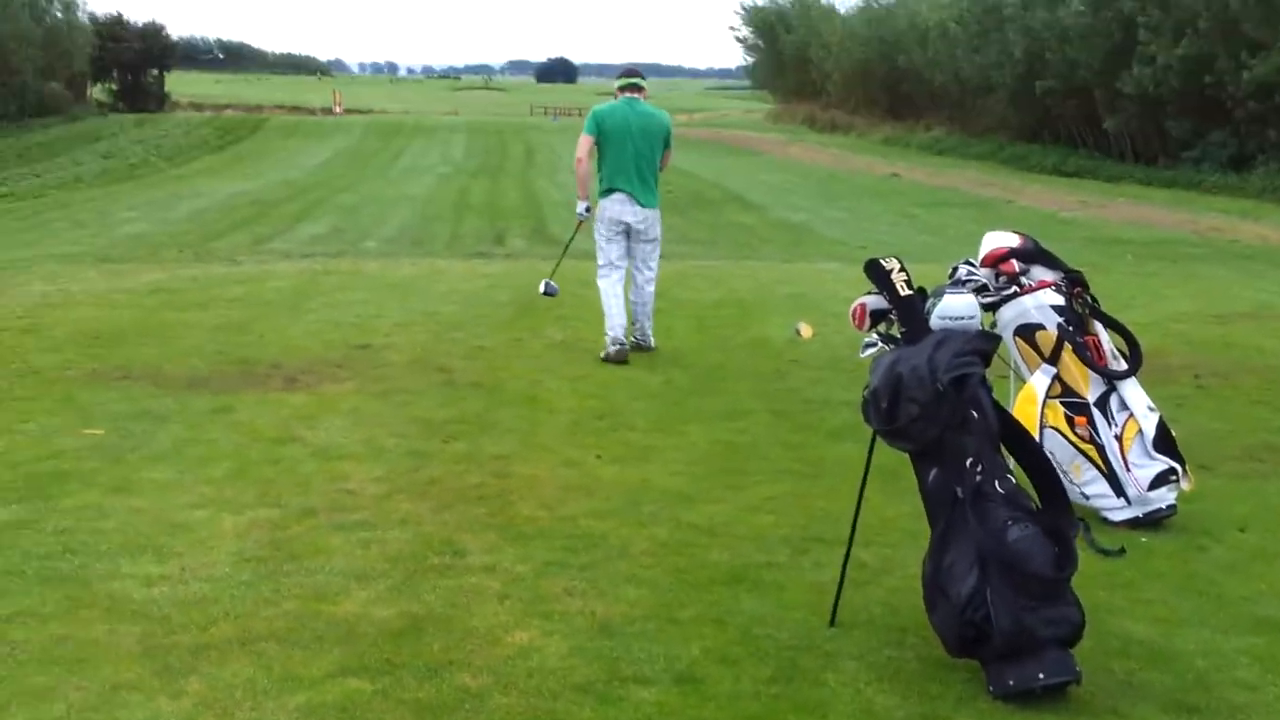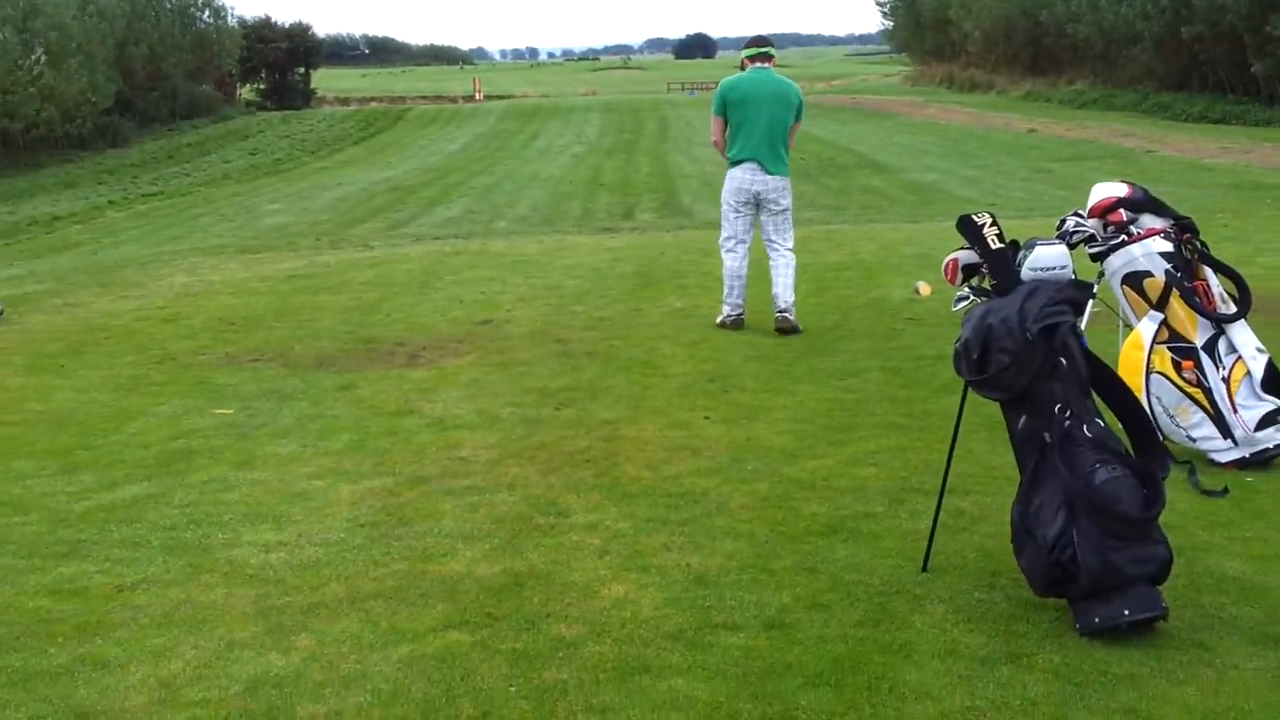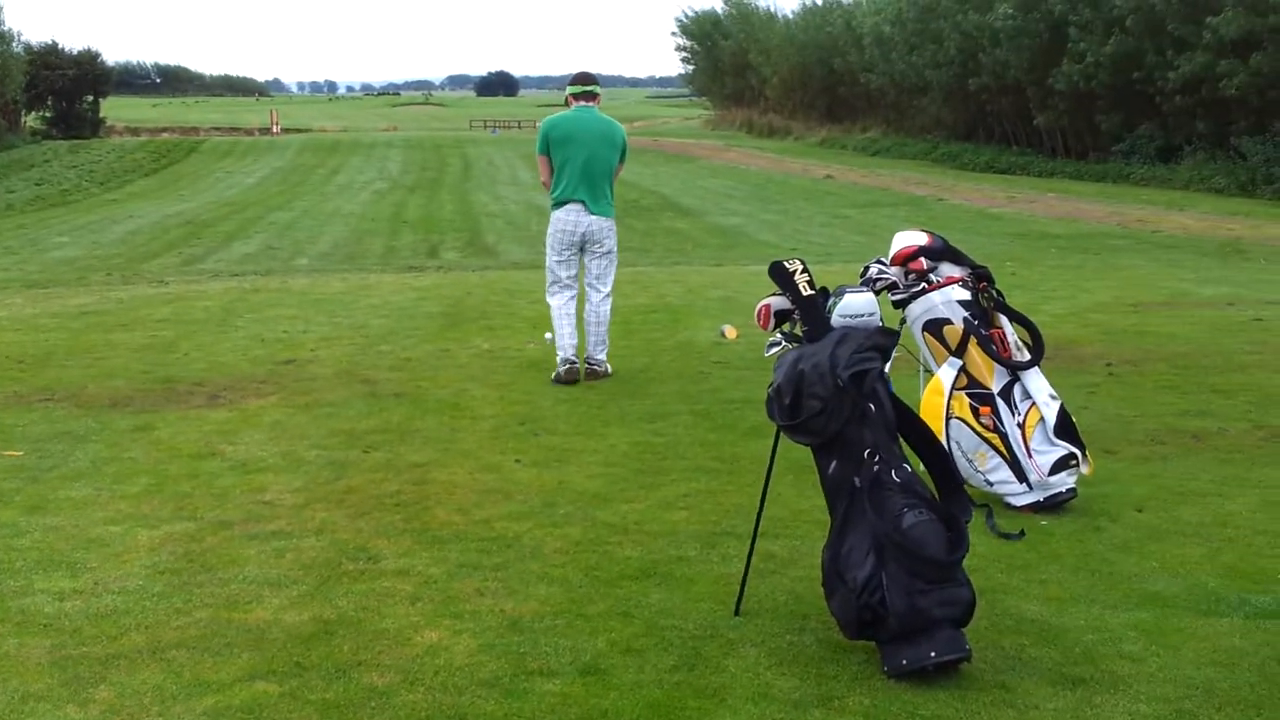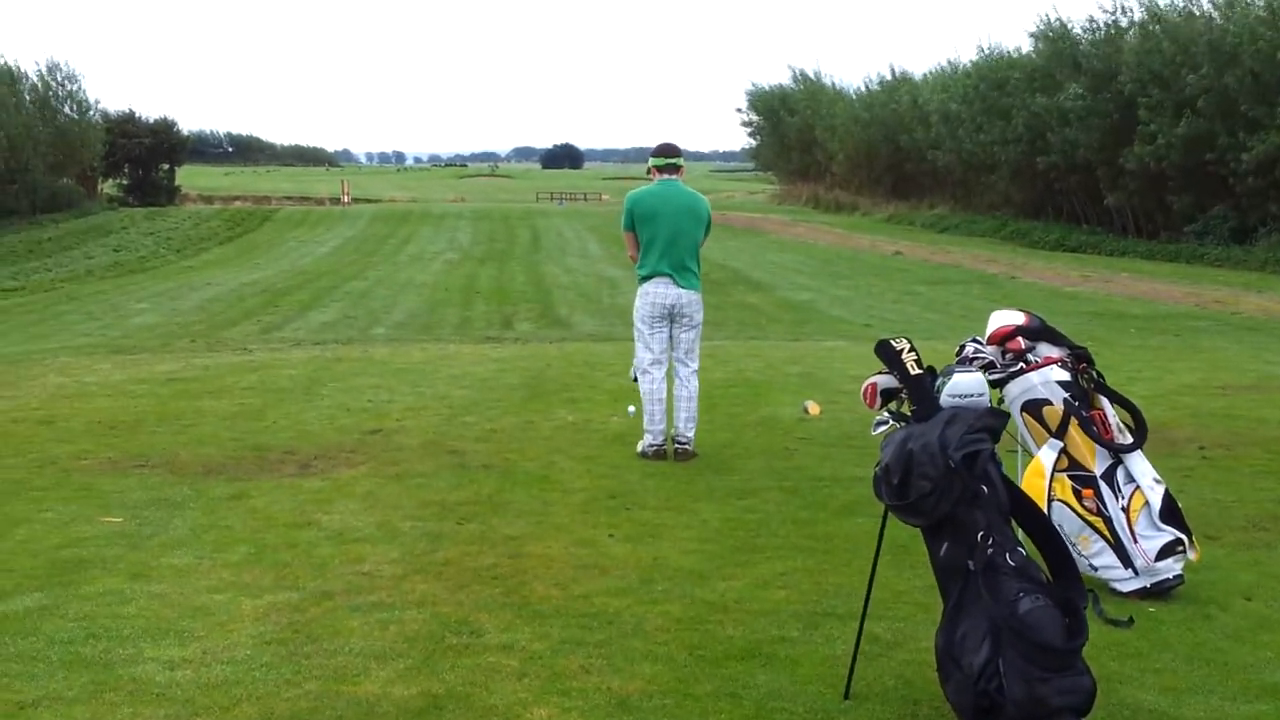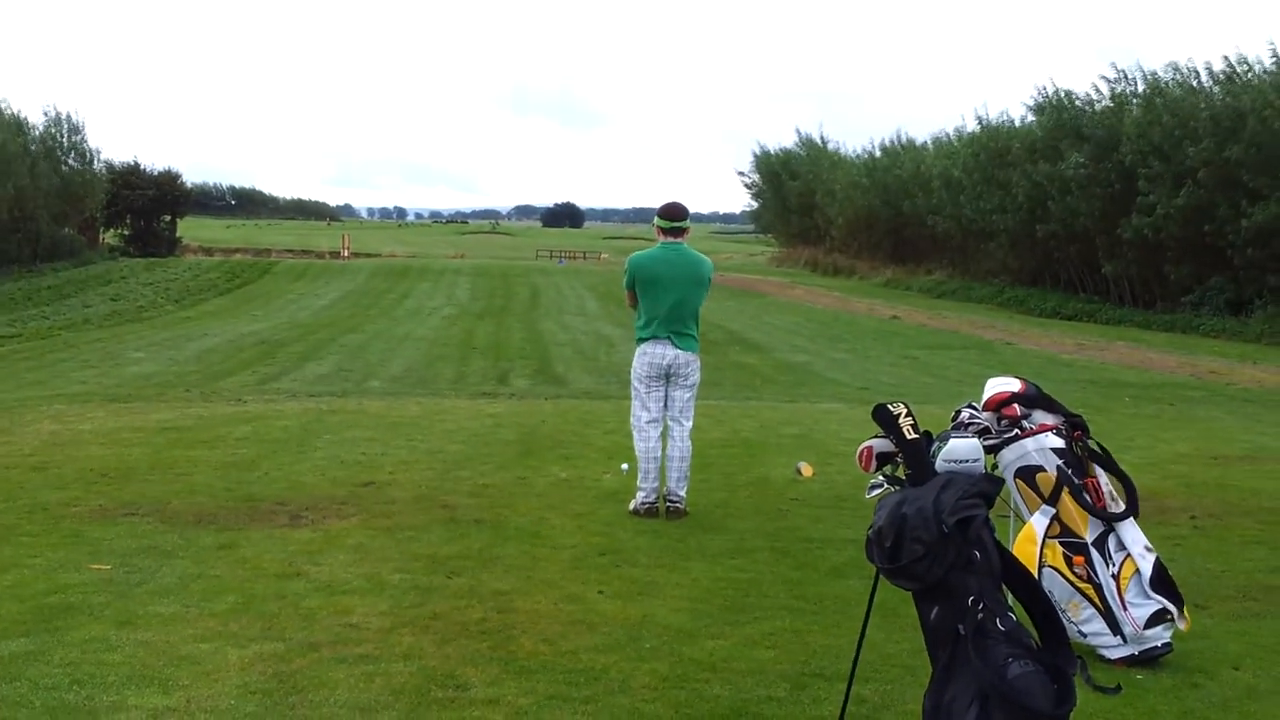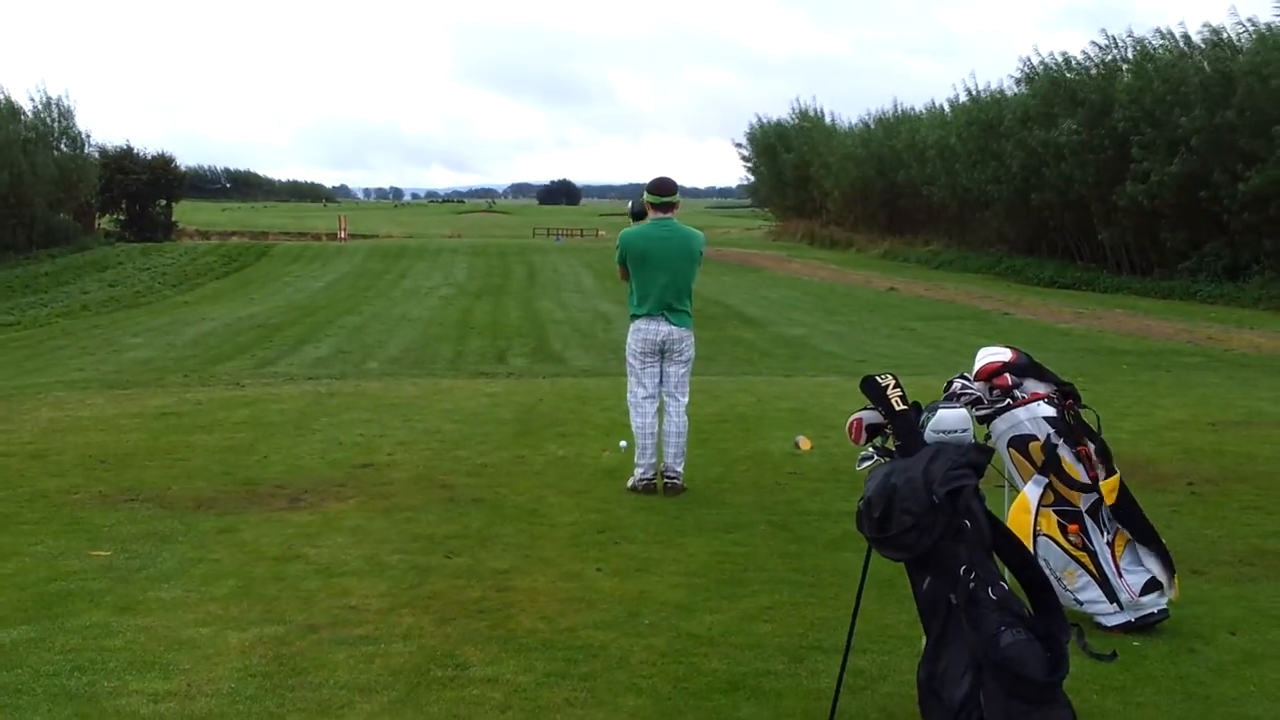
dt=0.5s
person 1, frame 1
left shoulder: (600, 113)
right shoulder: (661, 118)
left elbow: (581, 158)
left wrist: (583, 200)
left hip: (611, 206)
right hip: (647, 208)
left knee: (611, 274)
right knee: (644, 276)
left ankle: (617, 342)
right ankle: (642, 338)
person 1, frame 2
left shoulder: (728, 86)
right shoulder: (793, 90)
left elbow: (717, 138)
right elbow: (789, 141)
left hip: (740, 176)
right hip: (776, 178)
left knee: (734, 247)
right knee: (781, 247)
left ankle: (733, 313)
right ankle: (784, 310)
person 1, frame 3
left shoulder: (551, 125)
right shoulder: (616, 130)
left elbow: (546, 179)
left hip: (564, 217)
right hip: (601, 220)
left knee: (561, 291)
right knee: (599, 294)
left ankle: (568, 362)
right ankle: (596, 362)
person 1, frame 4
left shoulder: (636, 199)
right shoulder: (701, 203)
left elbow: (633, 253)
right elbow: (697, 248)
left hip: (652, 291)
right hip: (689, 293)
left knee: (651, 368)
right knee: (687, 369)
left ankle: (655, 441)
right ankle: (684, 441)
person 1, frame 5
left shoulder: (638, 261)
right shoulder: (704, 265)
left hip: (649, 352)
right hip: (686, 354)
left knee: (647, 427)
right knee: (680, 429)
left ankle: (648, 499)
right ankle: (676, 500)
person 1, frame 6
left shoulder: (629, 238)
right shoulder: (695, 239)
left hip: (644, 328)
right hip: (680, 329)
left knee: (643, 403)
right knee: (676, 404)
left ankle: (645, 475)
right ankle: (674, 475)
